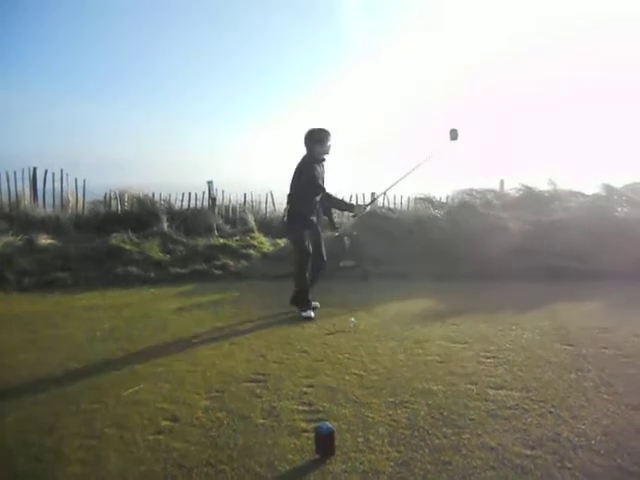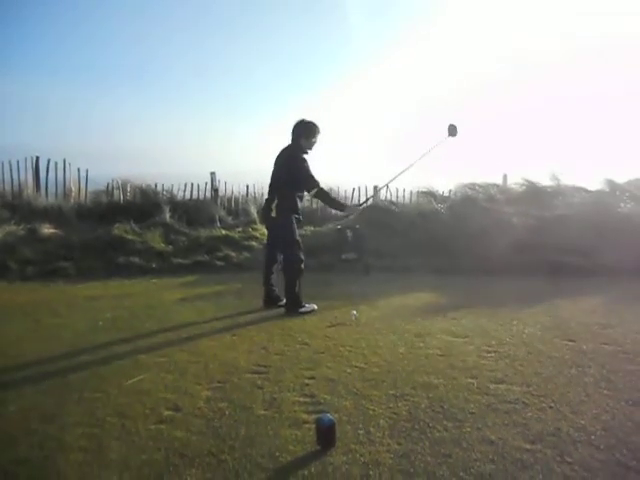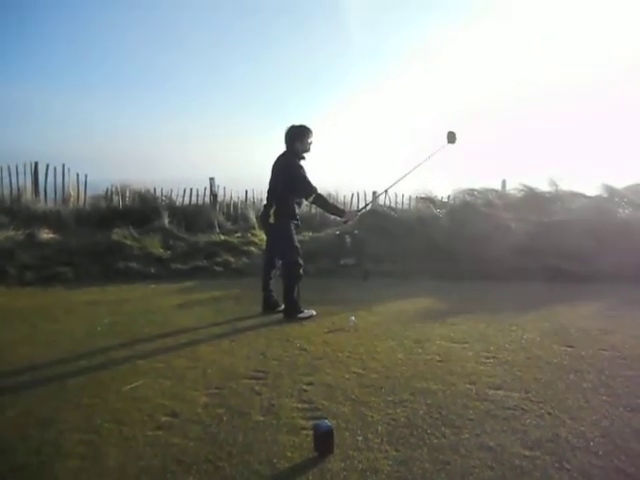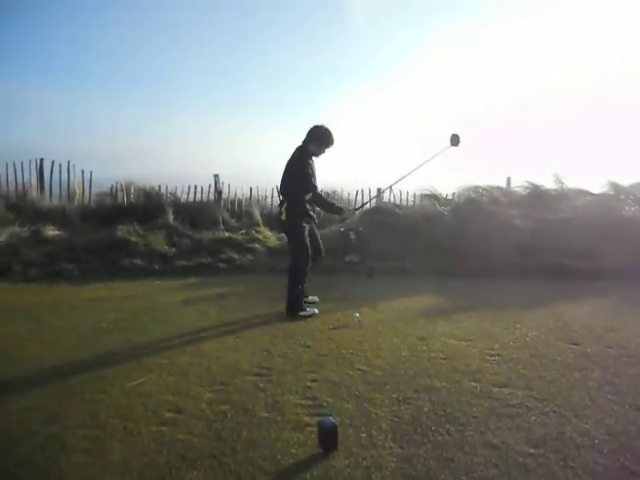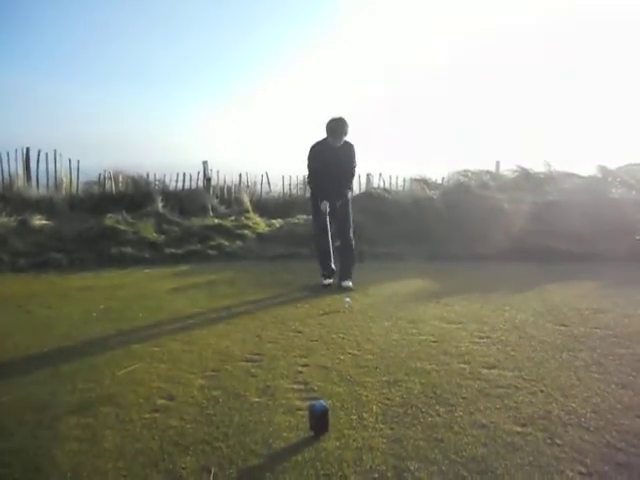
dt=1s
person 1, frame 1
left shoulder: (318, 164)
right shoulder: (307, 167)
right elbow: (322, 196)
left wrist: (330, 217)
right wrist: (351, 208)
left hip: (311, 219)
right hip: (298, 220)
left knee: (319, 260)
right knee: (304, 260)
left ankle: (299, 296)
right ankle: (304, 304)
person 1, frame 2
left shoulder: (288, 154)
right shoulder: (296, 159)
right elbow: (316, 190)
right wrist: (343, 207)
left hip: (274, 211)
right hip: (282, 213)
left knee: (273, 254)
right knee: (294, 257)
left ankle: (271, 297)
right ankle: (294, 303)
person 1, frame 3
left shoulder: (285, 160)
right shoulder: (292, 165)
right elbow: (314, 196)
right wrist: (342, 213)
left hip: (274, 217)
right hip: (281, 220)
left knee: (272, 260)
right knee: (293, 263)
left ankle: (269, 303)
right ankle: (292, 308)
person 1, frame 4
left shoulder: (303, 157)
right shoulder: (301, 162)
right elbow: (312, 195)
left wrist: (311, 214)
right wrist: (340, 211)
left hip: (302, 214)
right hip: (294, 216)
left knee: (316, 252)
right knee: (302, 259)
left ankle: (299, 293)
right ankle: (295, 306)
person 1, frame 5
left shoulder: (349, 148)
right shoulder: (316, 150)
left elbow: (350, 175)
right elbow: (313, 178)
left wrist: (339, 197)
right wrist: (321, 199)
left hip: (341, 198)
right hip: (320, 199)
left knee: (346, 236)
right knee: (322, 237)
left ankle: (345, 275)
right ankle: (327, 273)
